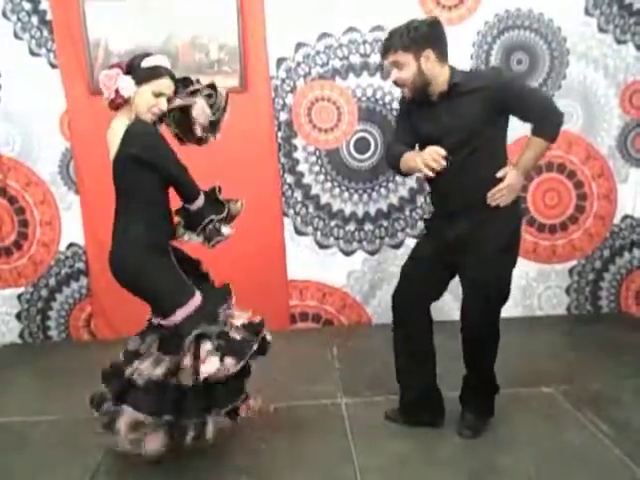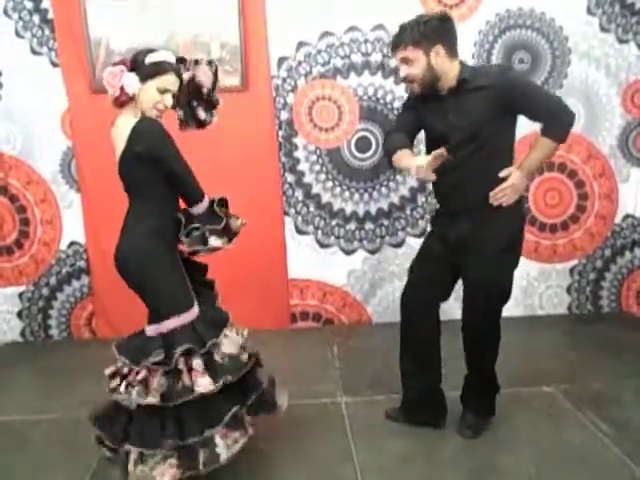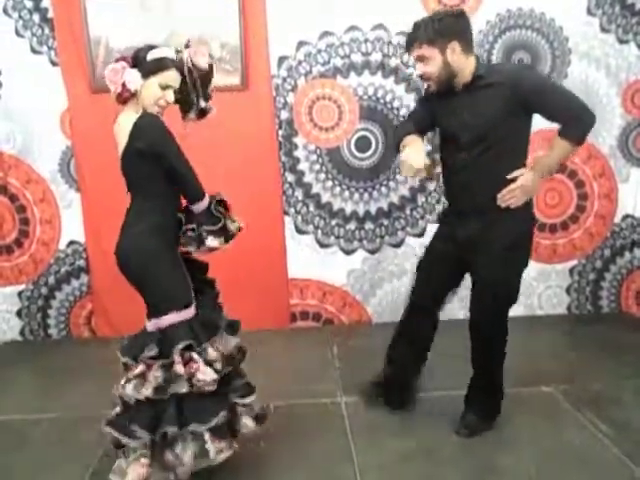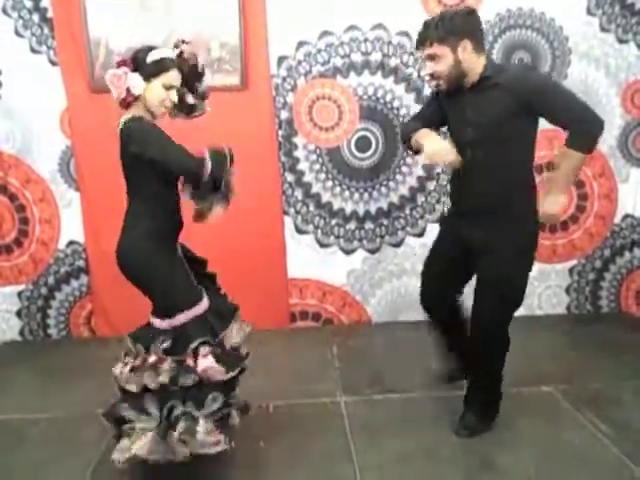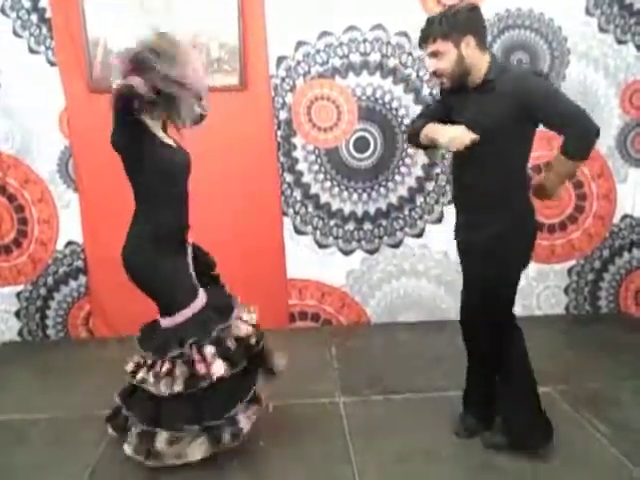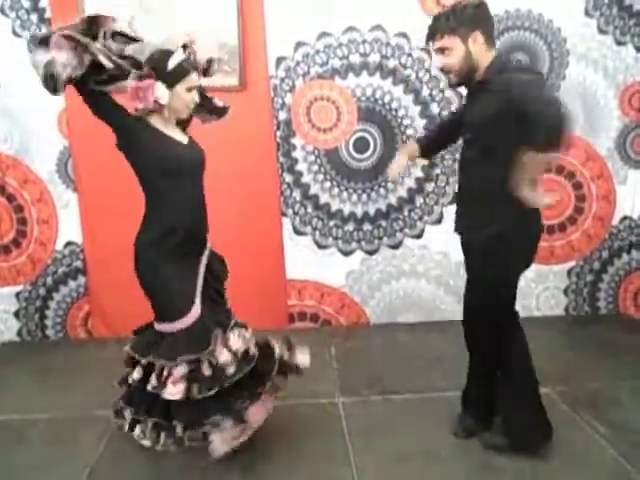
dt=0.2s
person 1, frame 1
left shoulder: (489, 86)
right shoulder: (412, 105)
left elbow: (549, 116)
right elbow: (395, 152)
left wrist: (520, 172)
right wrist: (417, 159)
left hip: (491, 226)
right hip: (443, 224)
left knee: (479, 320)
right knee: (407, 301)
left ankle: (477, 405)
right ankle: (420, 403)
person 1, frame 2
left shoulder: (498, 83)
right shoulder: (421, 99)
left elbow: (560, 116)
right elbow: (395, 138)
left wrist: (524, 173)
right wrist: (411, 162)
left hip: (494, 225)
right hip: (448, 223)
left knee: (479, 319)
right knee: (416, 302)
left ankle: (479, 405)
right ankle: (422, 404)
person 1, frame 3
left shoulder: (514, 81)
right shoulder: (437, 95)
left elbow: (579, 117)
right elbow: (410, 127)
left wrist: (538, 175)
right wrist: (410, 148)
left hip: (503, 226)
right hip: (456, 221)
left knee: (486, 319)
right knee: (423, 300)
left ankle: (482, 405)
right ankle: (396, 385)
person 1, frame 4
left shoulder: (522, 84)
right shoulder: (448, 93)
left elbow: (588, 125)
right elbow: (413, 126)
left wrist: (558, 189)
right wrist: (428, 140)
left hip: (508, 228)
right hip: (460, 223)
left knee: (490, 321)
right knee: (434, 297)
left ankle: (481, 405)
right ankle: (466, 358)
person 1, frame 5
left shoulder: (521, 86)
right shoulder: (455, 92)
left elbow: (583, 131)
right elbow: (416, 128)
left wrist: (548, 182)
right wrist: (439, 131)
left hip: (504, 231)
right hip: (472, 226)
left knee: (480, 322)
right knee: (490, 321)
left ankle: (482, 409)
right ankle: (522, 423)
person 1, frame 6
left shoulder: (515, 82)
right shoulder: (480, 91)
left elbow: (552, 123)
right elbow: (450, 129)
left wrist: (523, 183)
right wrist: (411, 151)
left hip: (506, 231)
right hip: (482, 226)
left knee: (487, 322)
right knee: (491, 319)
left ankle: (525, 428)
right ankle: (484, 408)
person 2, frame 1
left shoulder: (125, 129)
right shoulder: (141, 134)
left elbow: (177, 109)
right elbow: (183, 183)
left wrist: (193, 104)
right wrist: (209, 214)
left hip: (139, 249)
right hip: (141, 255)
left knee: (178, 323)
right knee: (196, 322)
person 2, frame 2
left shoulder: (127, 126)
right shoulder: (148, 131)
left elbow: (183, 100)
right elbow: (186, 184)
left wrist: (194, 82)
right wrist: (210, 217)
left hip: (145, 247)
right hip: (148, 251)
left knee: (185, 326)
right knee: (184, 337)
person 2, frame 3
left shoulder: (131, 122)
right shoulder: (149, 127)
left elbow: (190, 101)
right elbow: (186, 180)
left wrist: (193, 67)
right wrist: (209, 217)
left hip: (146, 243)
right hip: (149, 248)
left knee: (190, 321)
right knee: (182, 334)
right ankle: (166, 442)
person 2, frame 4
left shoulder: (139, 125)
right shoulder: (139, 130)
left elbow: (187, 100)
right elbow: (190, 167)
left wrist: (187, 63)
right wrist: (216, 163)
left hip: (151, 244)
right hip: (147, 249)
left knee: (179, 322)
right knee: (194, 326)
right ankle: (179, 423)
person 2, frame 5
left shoulder: (159, 126)
right shoulder: (130, 130)
left elbow: (181, 91)
right elbow: (131, 89)
left wrist: (186, 73)
left hip: (170, 247)
right hip: (151, 251)
left knee: (189, 326)
right knee: (202, 325)
right ankle: (202, 426)
person 2, frame 6
left shoulder: (179, 127)
right shoulder: (132, 129)
left elbow: (203, 105)
right elbow: (87, 85)
left wrist: (190, 65)
left hip: (194, 249)
right hip: (161, 255)
left knee: (208, 324)
right knee: (189, 335)
right ankle: (205, 423)
